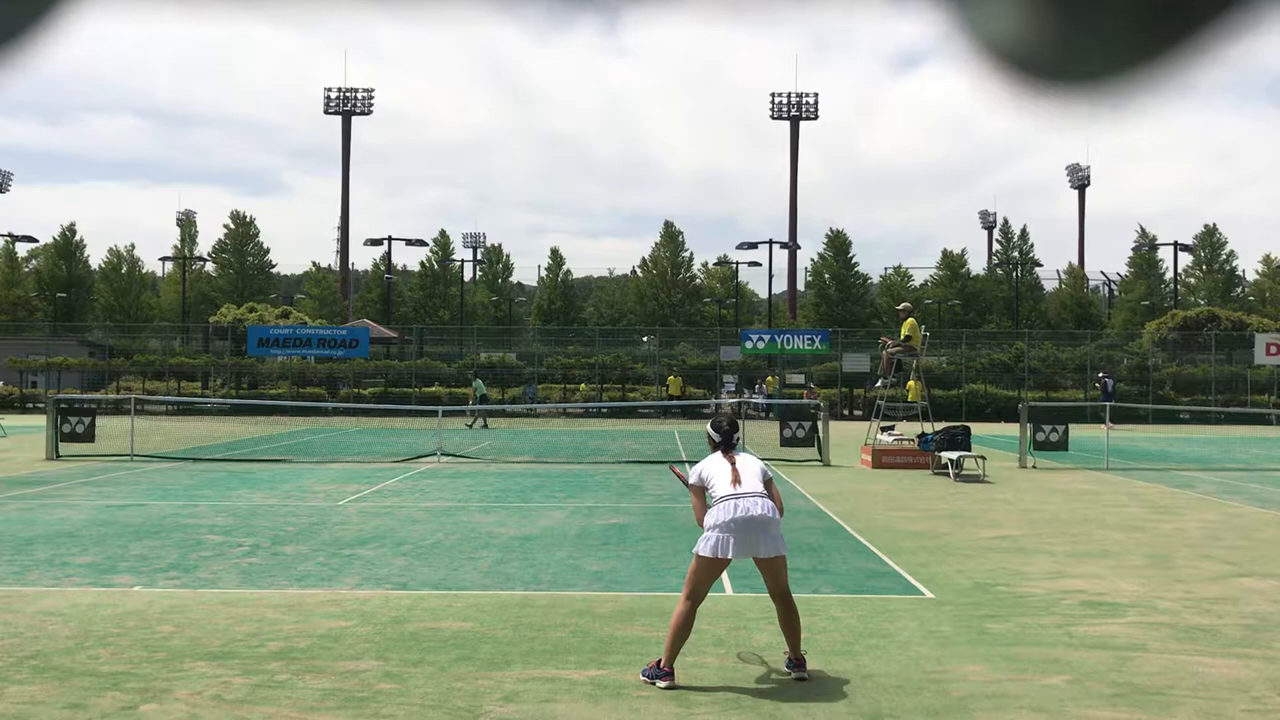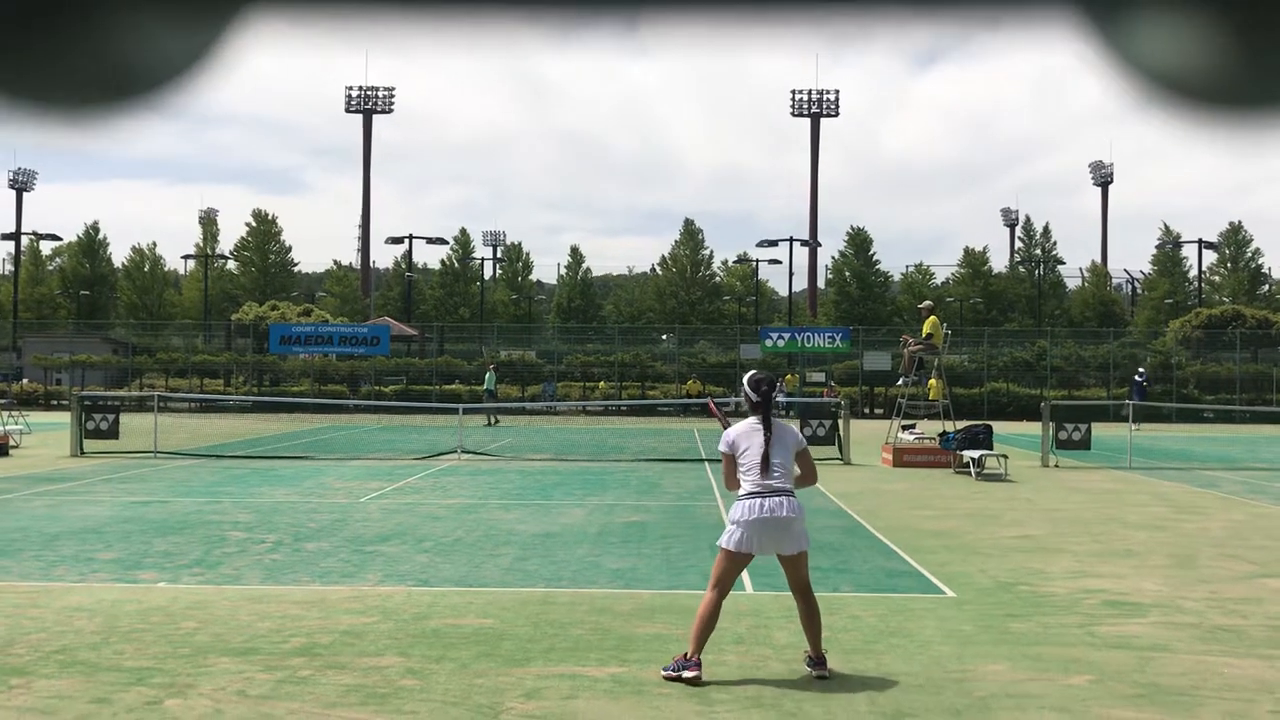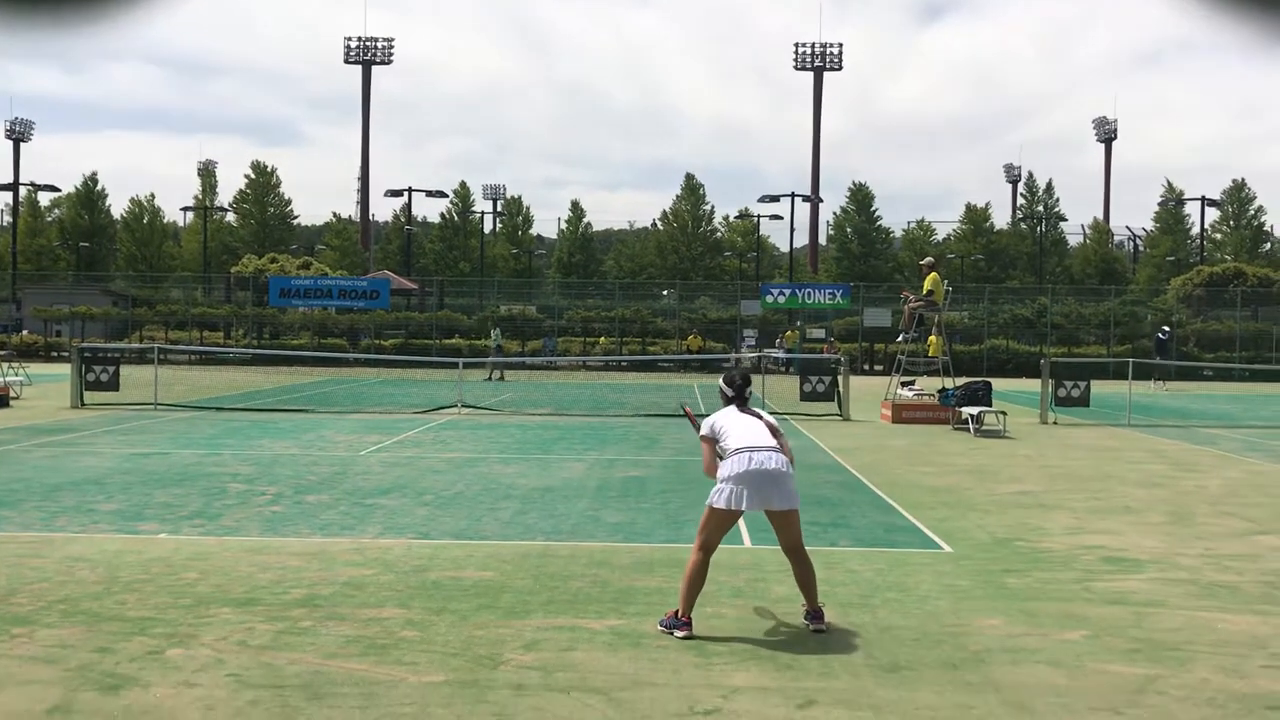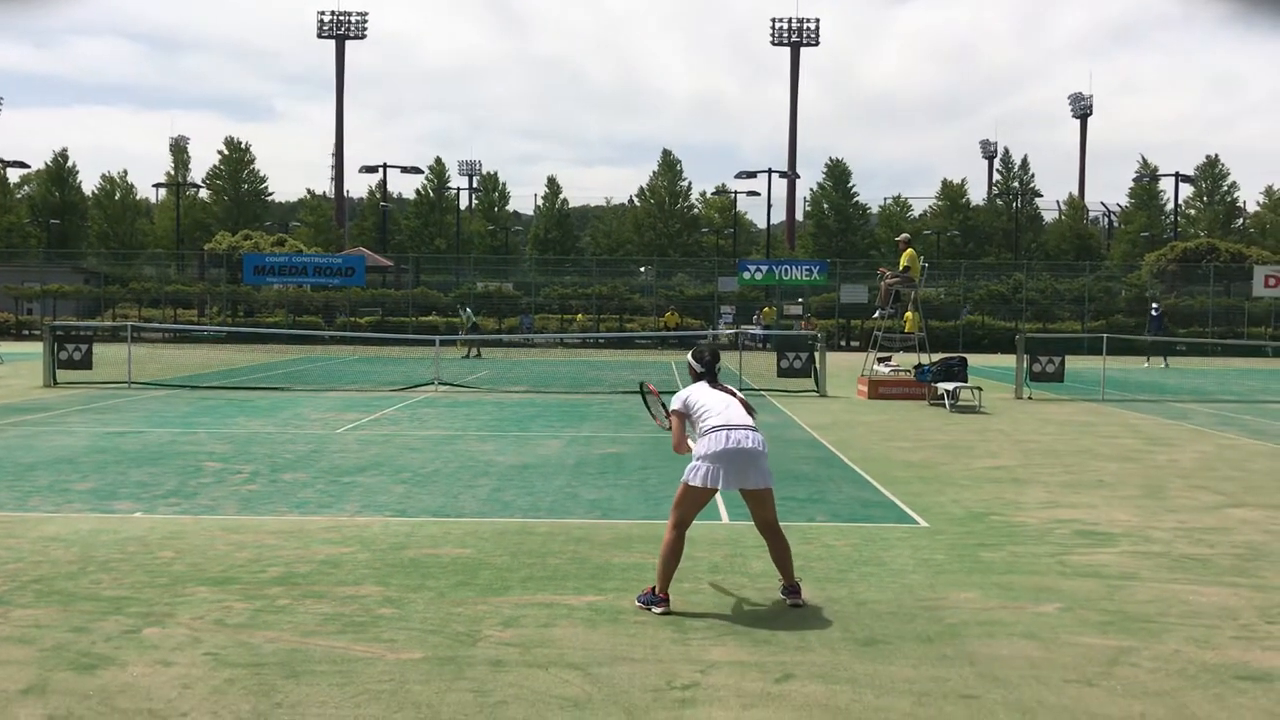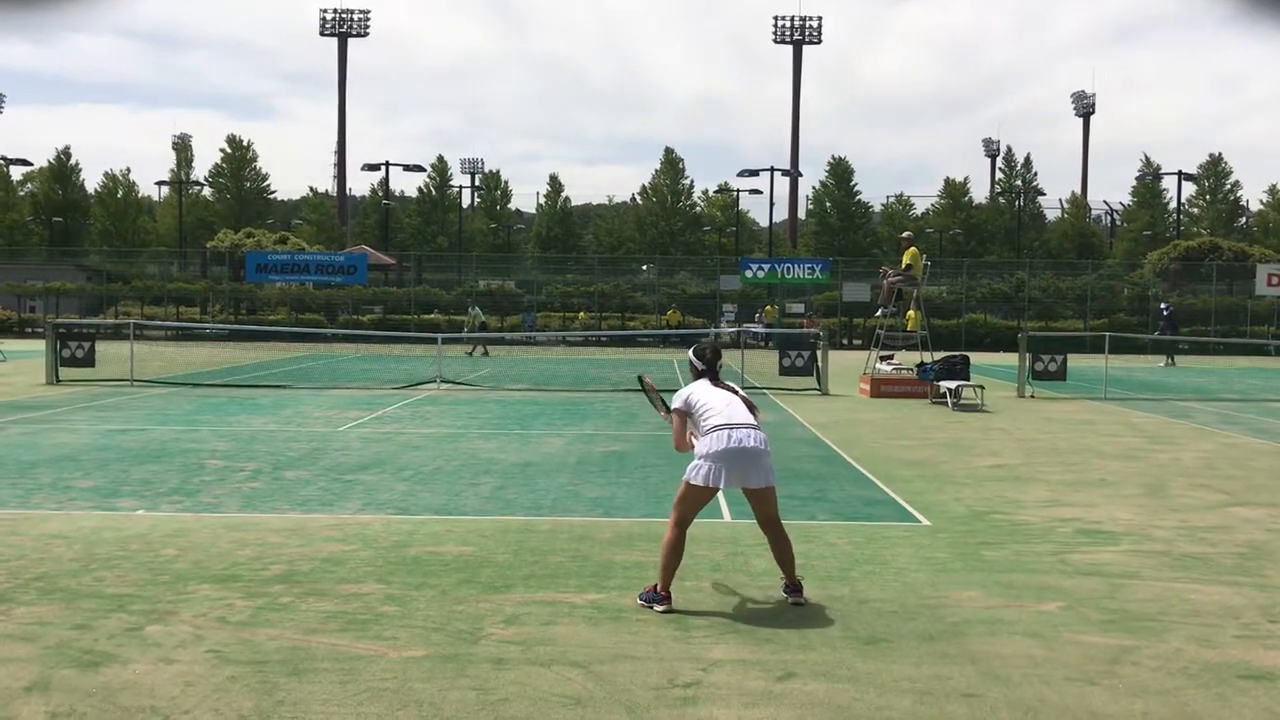
dt=1s
person 1, frame 1
left shoulder: (701, 467)
right shoulder: (756, 461)
left elbow: (701, 519)
right elbow: (779, 508)
left hip: (725, 517)
right hip: (764, 515)
left knee: (691, 597)
right knee: (781, 594)
left ankle: (664, 668)
right ankle: (797, 661)
person 1, frame 2
left shoulder: (733, 434)
right shoulder: (792, 432)
right elbow: (811, 477)
left hip: (749, 512)
right hip: (788, 511)
left knee: (716, 590)
right knee: (803, 590)
left ankle: (691, 661)
right ankle: (817, 659)
person 1, frame 3
left shoulder: (713, 420)
right shoulder: (764, 416)
left elbow: (710, 469)
right elbow: (790, 459)
left hip: (739, 469)
right hip: (778, 469)
left knee: (703, 548)
right knee: (795, 549)
left ankle: (682, 619)
right ankle: (815, 613)
person 1, frame 4
left shoulder: (684, 395)
right shoulder: (733, 392)
left elbow: (679, 445)
left wrist: (691, 447)
left hip: (715, 448)
right hip: (754, 447)
left knee: (677, 524)
right knee: (769, 525)
left ankle: (659, 595)
right ankle: (792, 588)
person 1, frame 5
left shoulder: (685, 393)
right shoulder: (734, 389)
left elbow: (680, 445)
left wrist: (693, 439)
left hip: (717, 448)
right hip: (756, 446)
left knee: (678, 522)
right knee: (771, 523)
left ankle: (661, 593)
right ankle: (793, 586)
